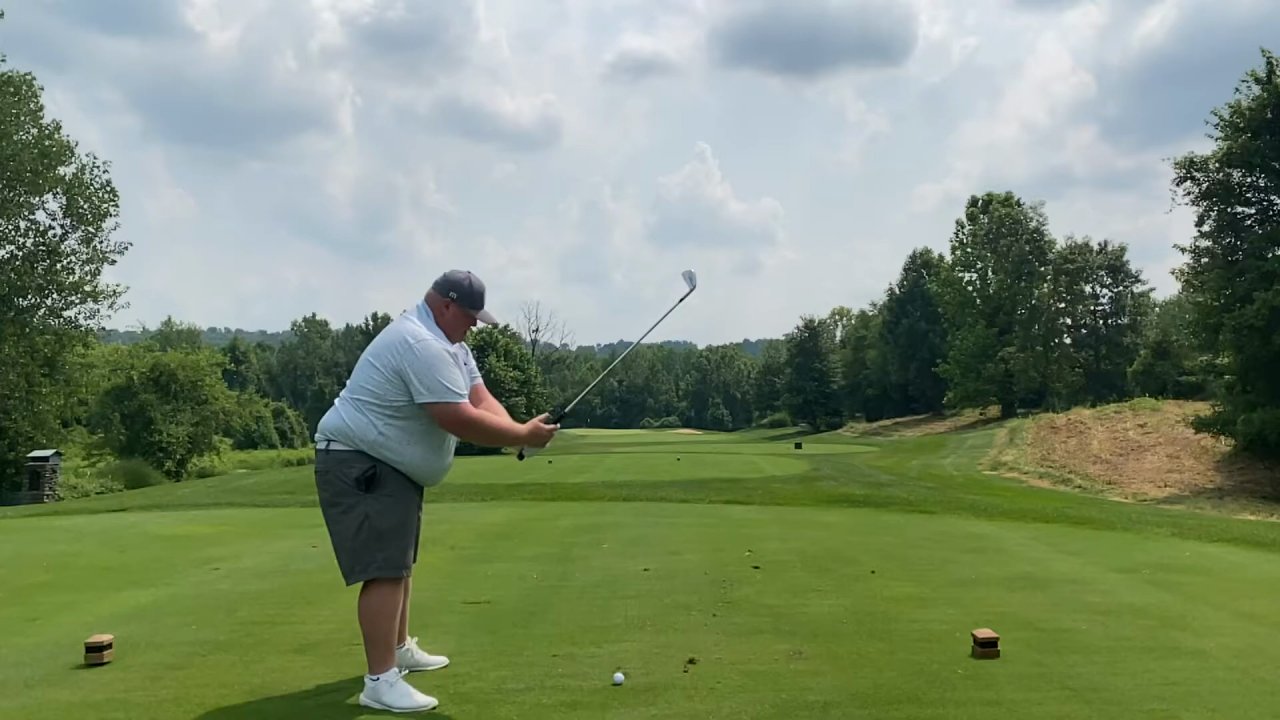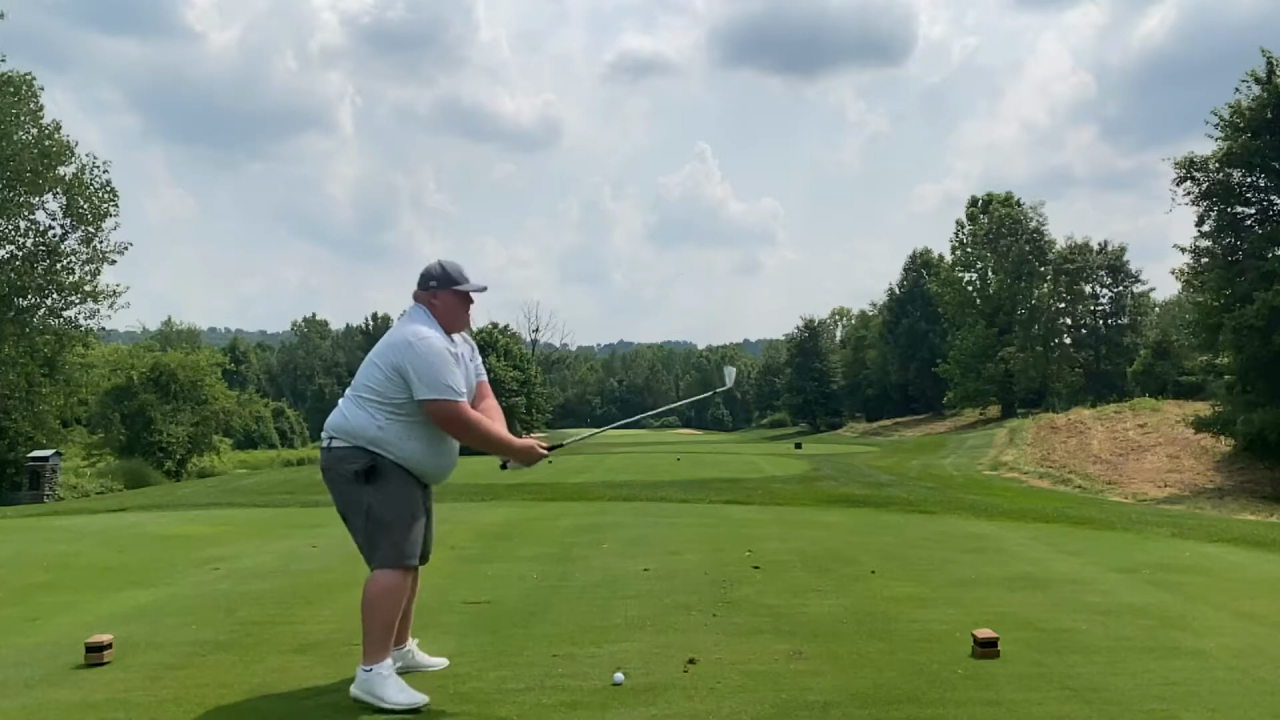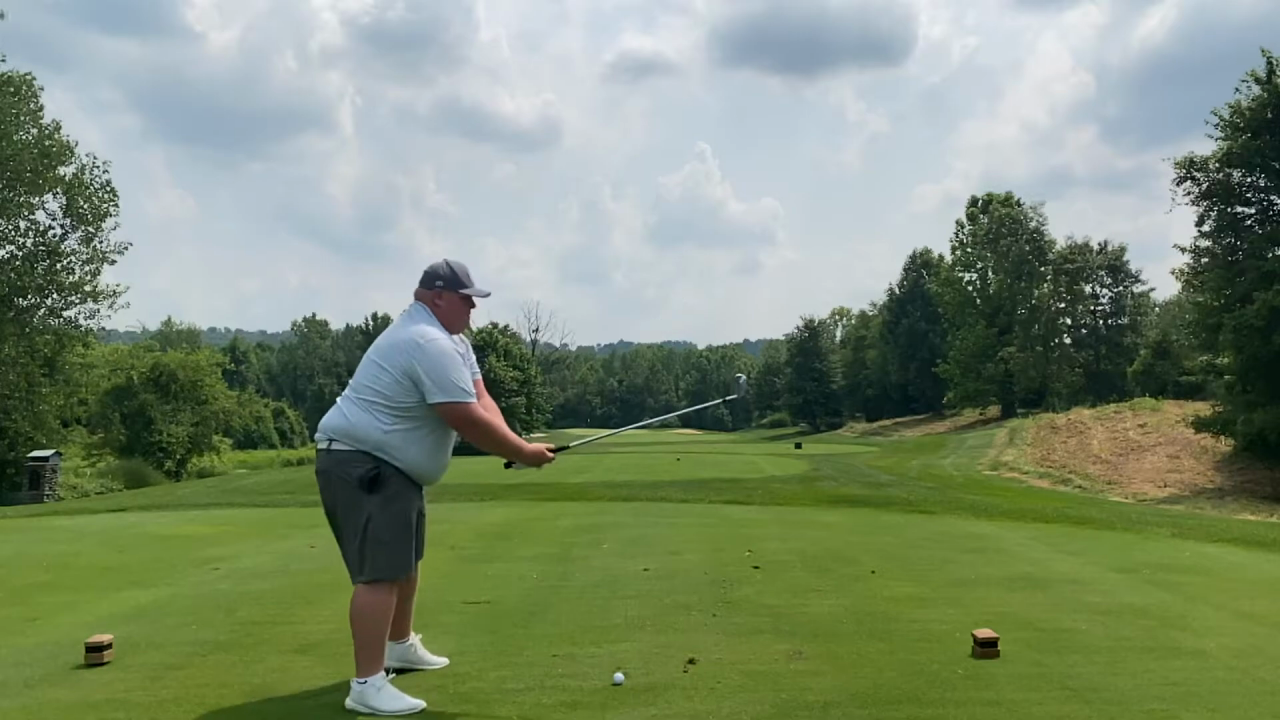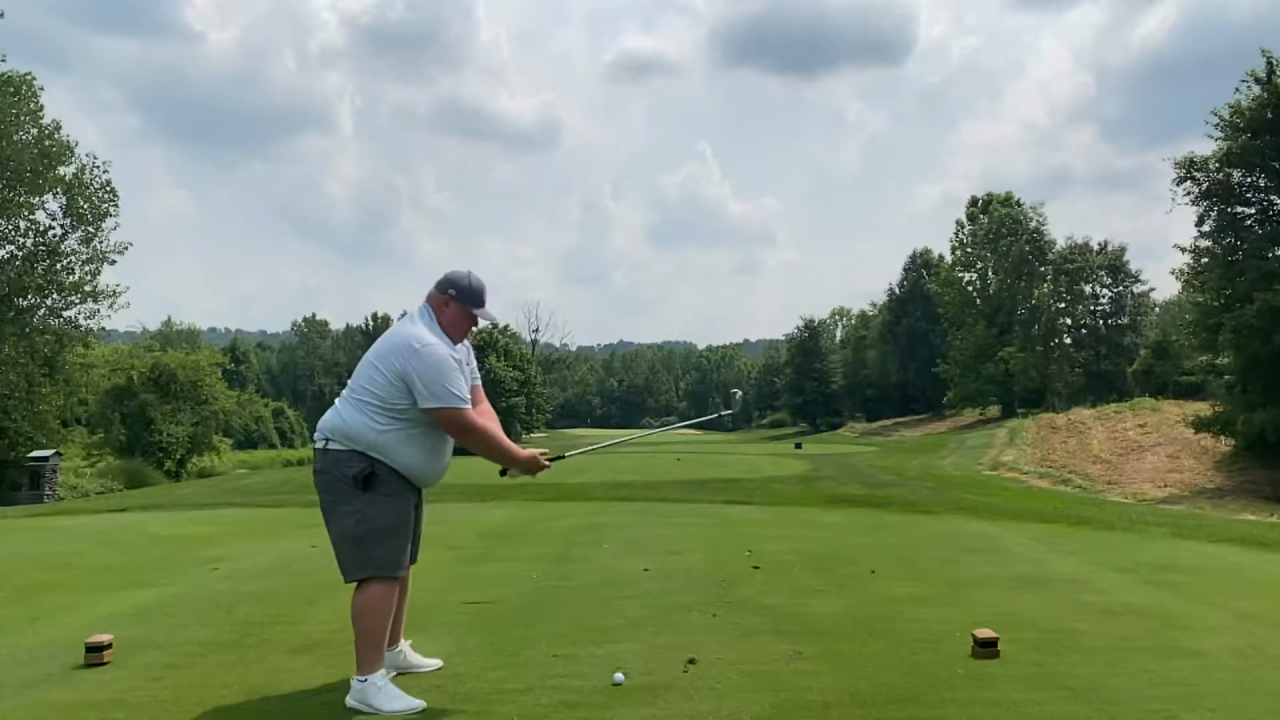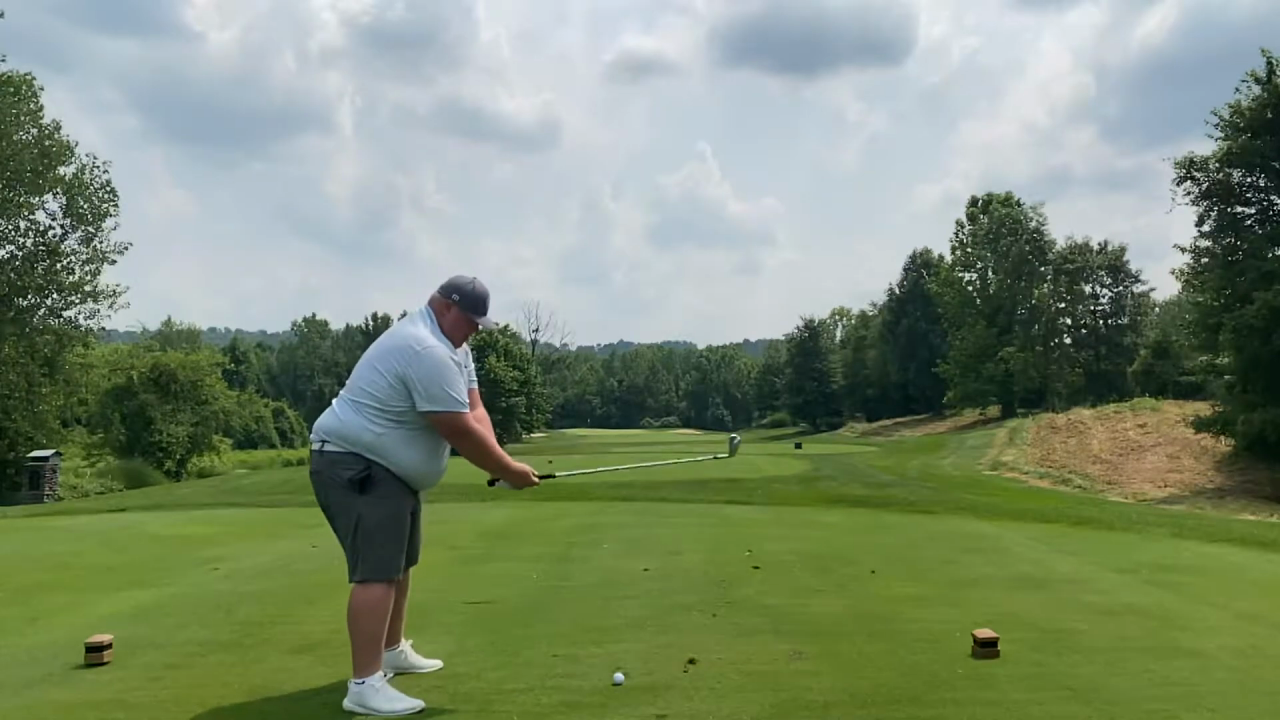
dt=0.3s
person 1, frame 1
left shoulder: (447, 342)
right shoulder: (423, 346)
left elbow: (481, 401)
right elbow: (460, 421)
left wrist: (518, 431)
right wrist: (522, 434)
left hip: (390, 467)
right hip: (359, 465)
left knee: (398, 561)
right knee: (385, 568)
left ankle: (399, 648)
right ankle: (380, 681)
person 1, frame 2
left shoulder: (459, 341)
right shoulder: (423, 344)
left elbow: (484, 402)
right elbow: (457, 420)
left wrist: (508, 443)
right wrist: (514, 449)
left hip: (401, 465)
right hip: (364, 461)
left knee: (407, 558)
right knee: (394, 560)
left ankle: (399, 649)
right ankle: (373, 672)
person 1, frame 3
left shoulder: (450, 337)
right shoulder: (430, 346)
left elbow: (481, 401)
right elbow: (469, 422)
left wrist: (515, 445)
right wrist: (524, 453)
left hip: (390, 466)
right hip: (361, 464)
left knee: (405, 559)
right knee: (381, 570)
left ankle: (399, 644)
person 1, frame 4
left shoulder: (452, 343)
right shoulder: (426, 349)
left elbow: (479, 407)
right elbow: (463, 426)
left wrist: (510, 451)
right wrist: (517, 458)
left hip: (387, 467)
right hip: (357, 464)
left knee: (398, 562)
right knee: (380, 569)
left ankle: (391, 650)
right ankle: (367, 682)
person 1, frame 5
left shoulder: (450, 344)
right shoulder: (426, 352)
left elbow: (474, 413)
right elbow: (459, 432)
left wrist: (498, 462)
right wrist: (508, 469)
left hip: (386, 468)
right hip: (355, 466)
left knee: (398, 562)
right knee: (378, 571)
left ankle: (391, 649)
